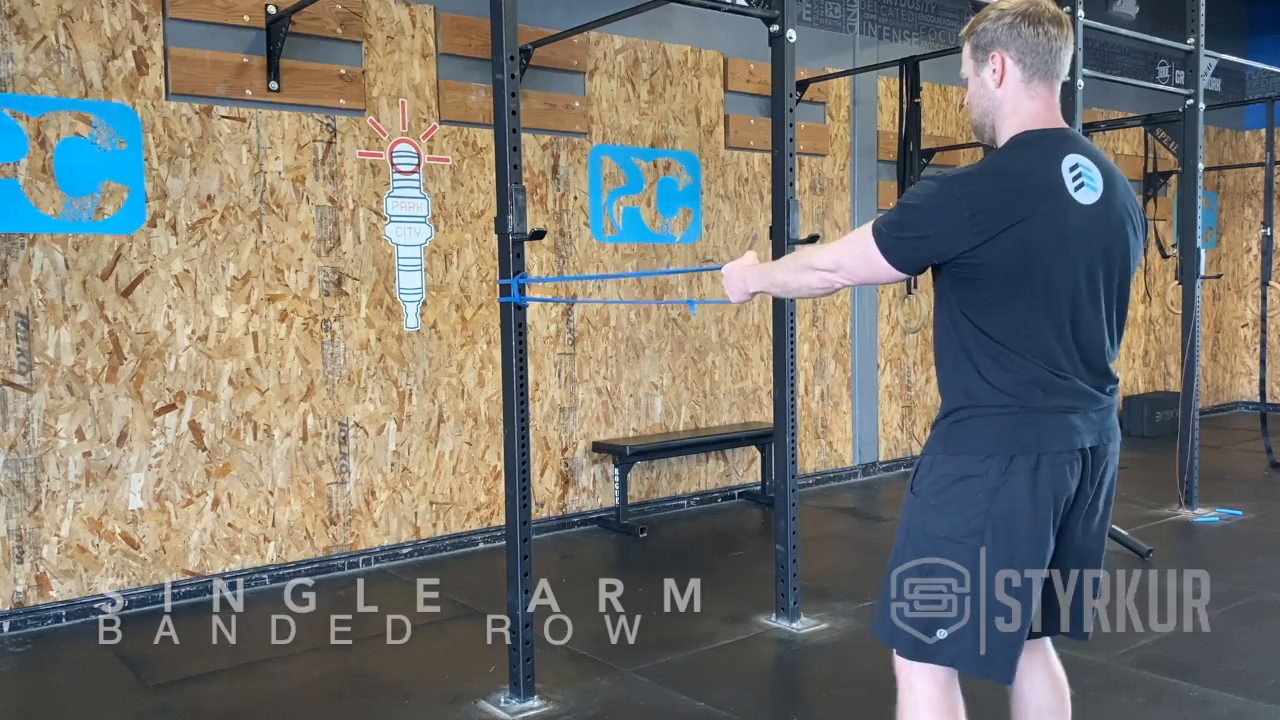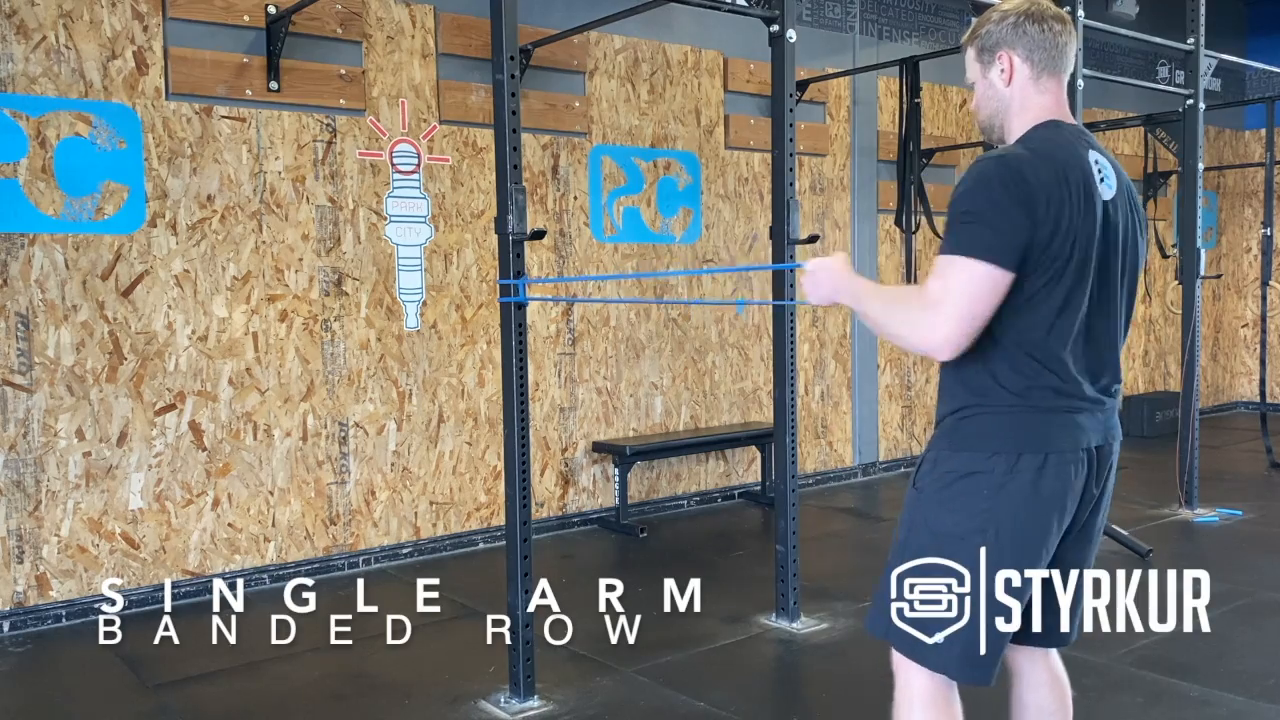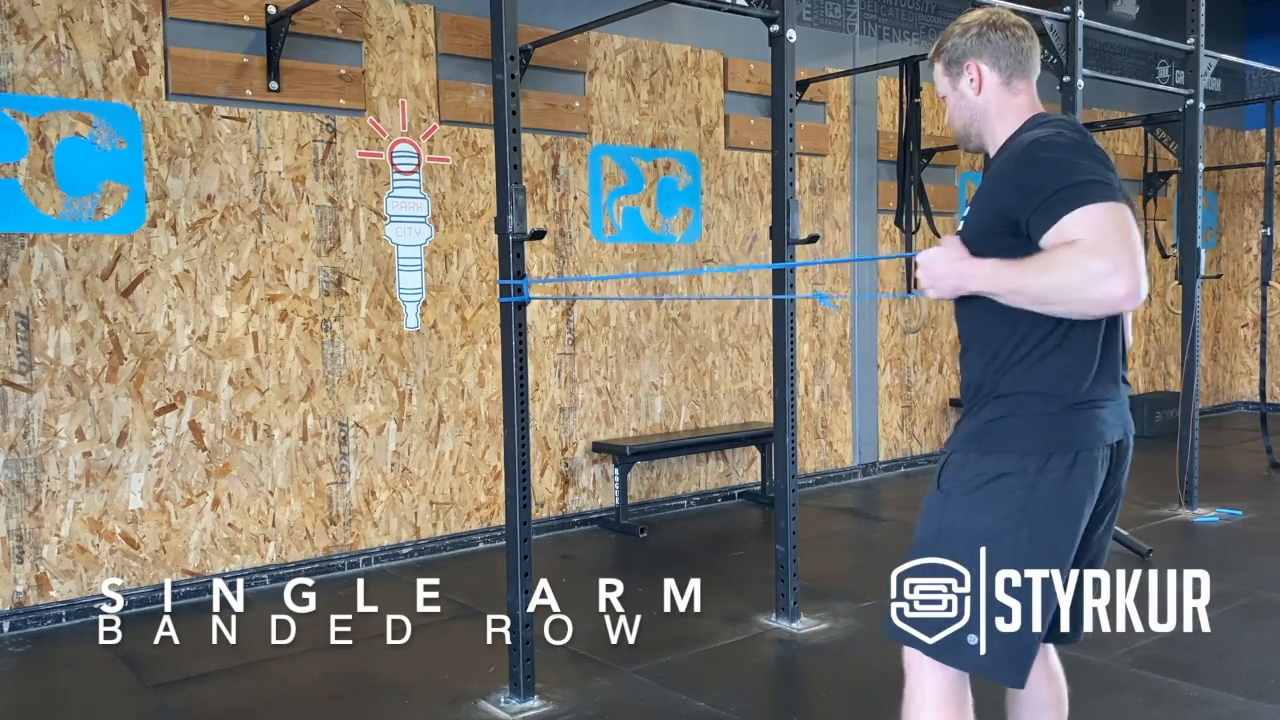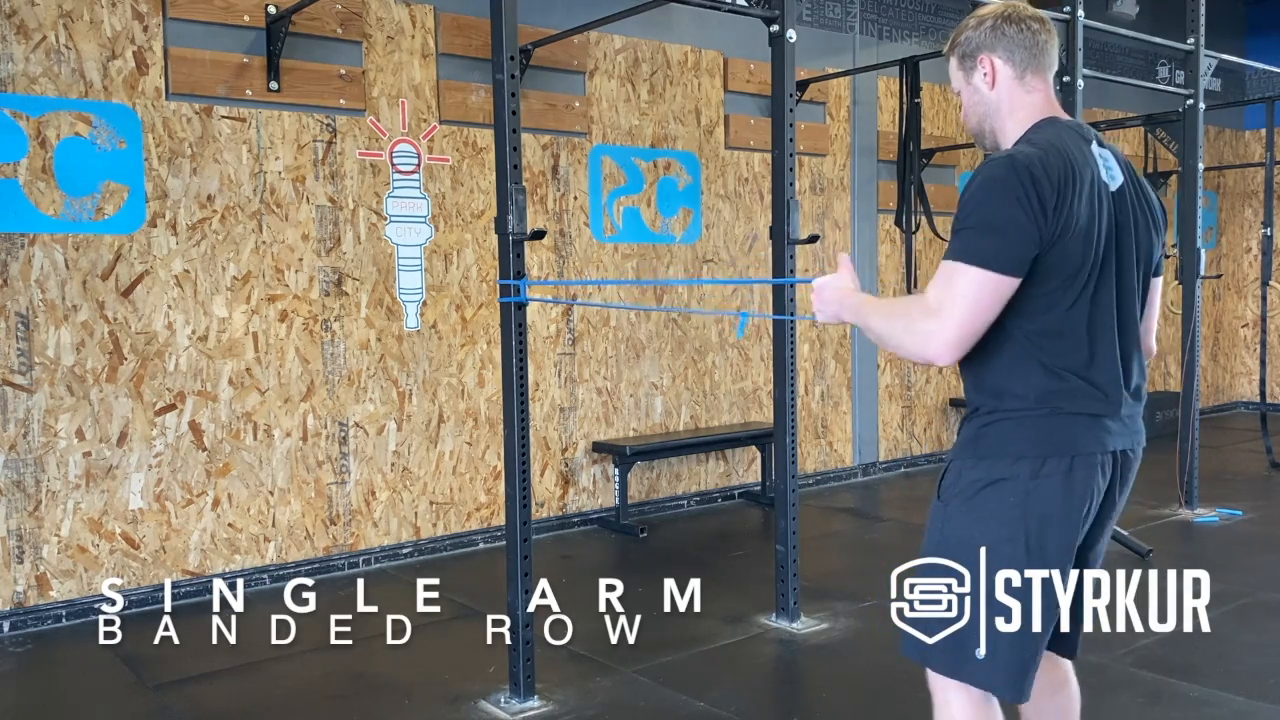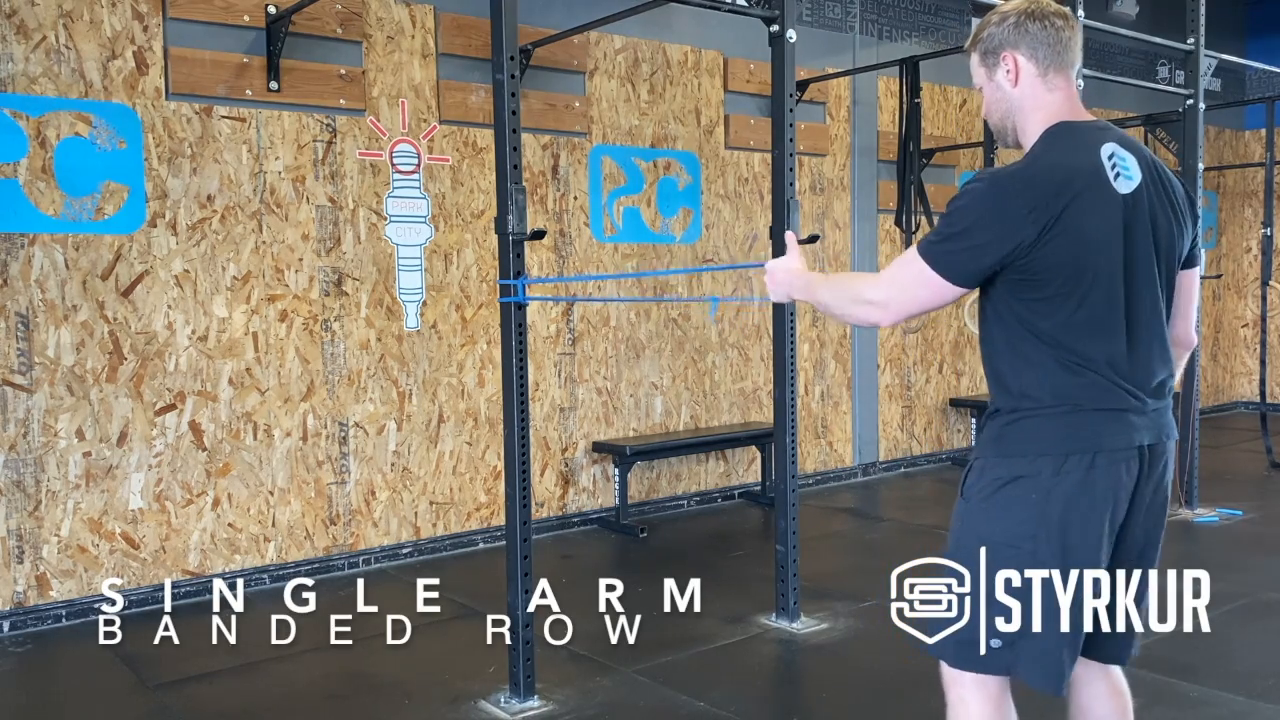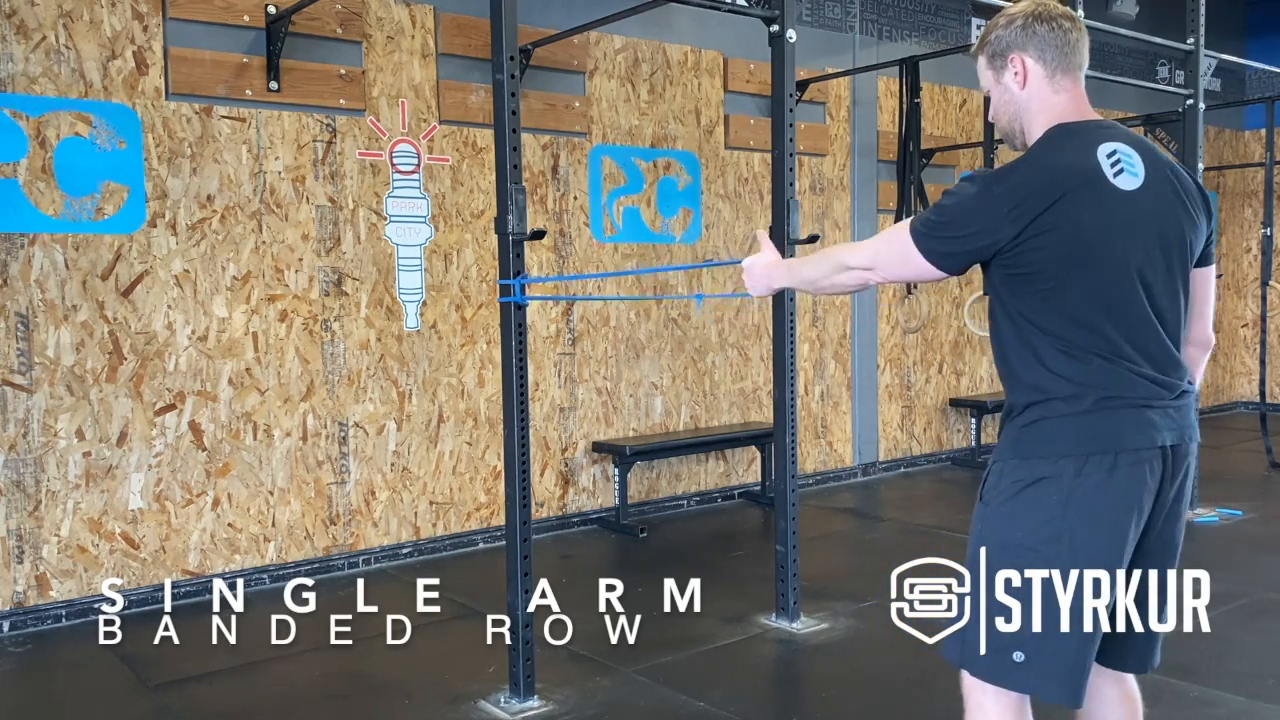
dt=0.4s
person 1, frame 1
left shoulder: (971, 194)
right shoulder: (1117, 190)
left elbow: (830, 267)
left wrist: (750, 277)
left hip: (994, 456)
right hip: (1085, 447)
left knee: (922, 658)
right knee: (1025, 638)
person 1, frame 2
left shoulder: (1007, 177)
right shoulder: (1114, 184)
left elbow: (938, 330)
left wrist: (841, 283)
left hip: (997, 453)
right hip: (1086, 446)
left knee: (922, 657)
right knee: (1028, 641)
person 1, frame 3
left shoulder: (1045, 155)
right shoulder: (1046, 161)
left elbow: (1118, 279)
right elbow: (1116, 327)
left wrist: (971, 272)
left hip: (1021, 448)
right hip: (1085, 440)
left knee: (933, 653)
right knee: (1026, 642)
person 1, frame 4
left shoulder: (1014, 177)
right shoulder: (1127, 180)
left elbow: (940, 335)
right elbow: (1143, 339)
left wrist: (850, 301)
left hip: (1020, 458)
right hip: (1111, 446)
right knee: (1032, 644)
person 1, frame 5
left shoulder: (1014, 191)
right shoulder: (1161, 181)
left elbow: (885, 302)
right elbow: (1180, 337)
left wrist: (798, 282)
left hip: (1045, 459)
right hip: (1142, 450)
right knee: (1091, 653)
person 1, frame 6
left shoulder: (1012, 192)
right shoulder: (1176, 180)
left elbow: (864, 264)
right elbow: (1199, 337)
left wrist: (777, 273)
left hip: (1065, 462)
right hip: (1165, 450)
right knee: (1105, 660)
